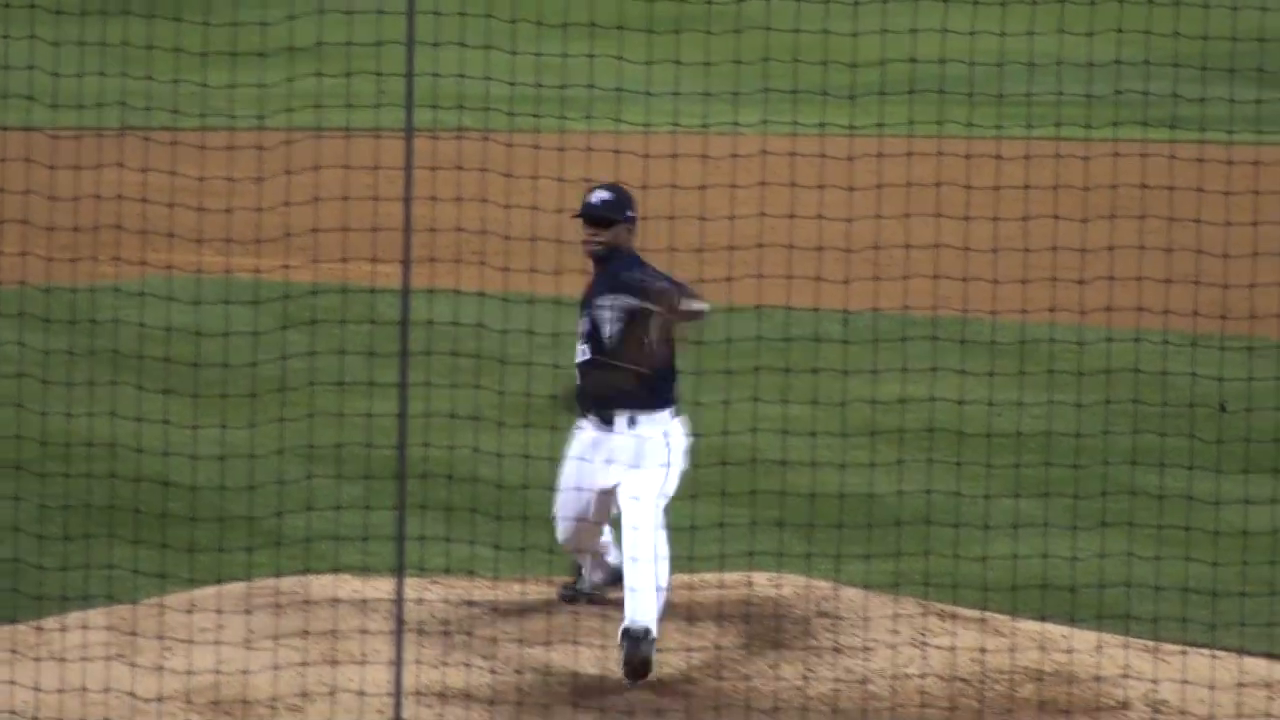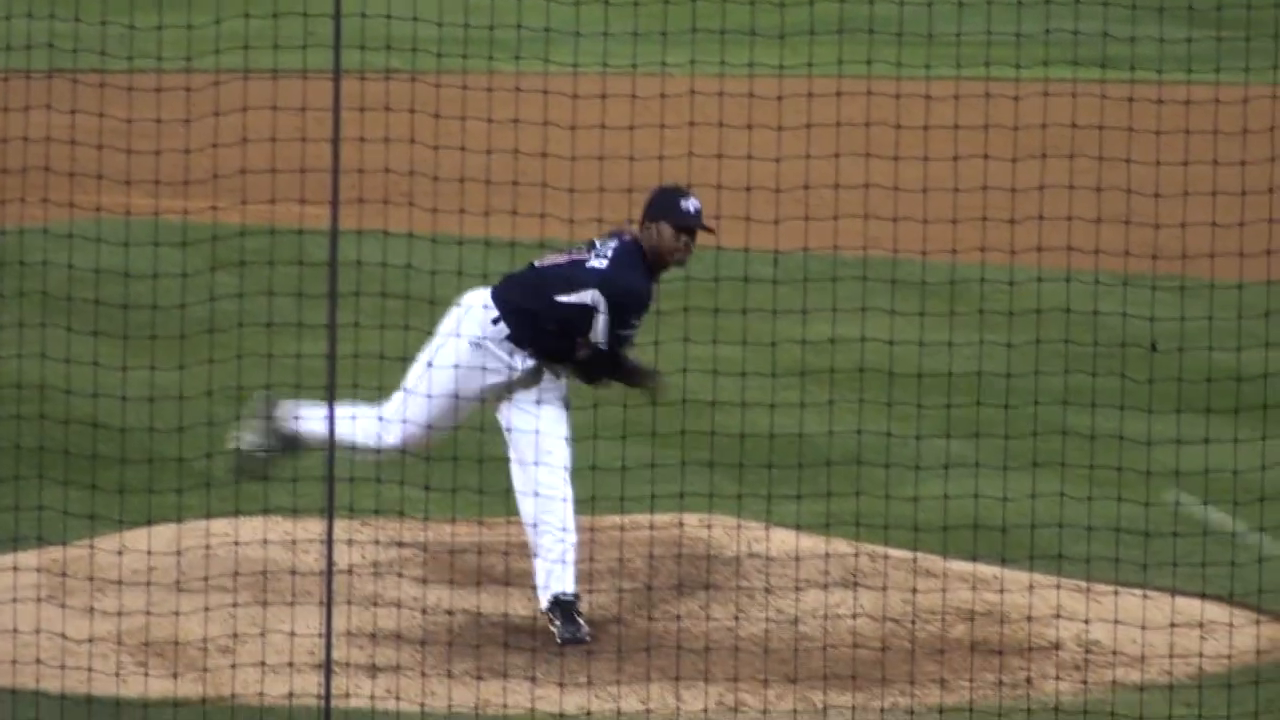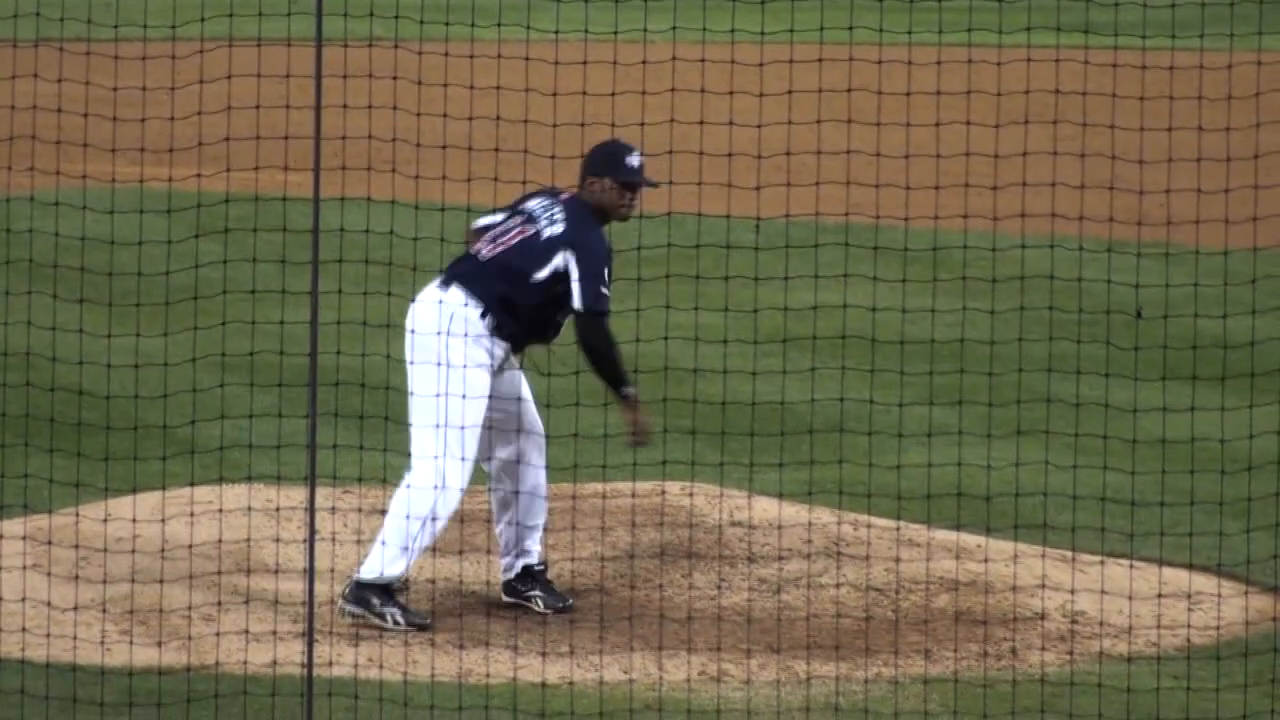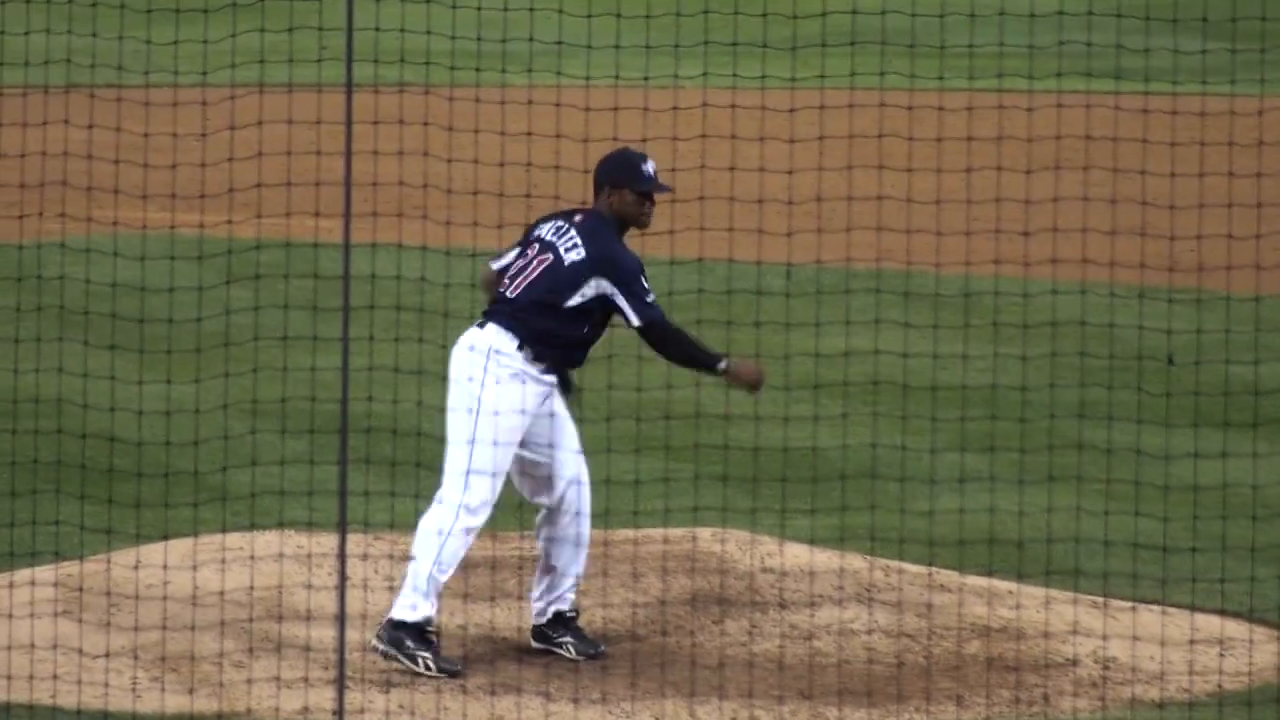
dt=0.4s
person 1, frame 1
left shoulder: (630, 278)
right shoulder: (604, 277)
left elbow: (677, 303)
left wrist: (639, 360)
left hip: (650, 432)
right hip: (596, 432)
left knee: (642, 517)
right knee: (573, 529)
right ankle: (601, 572)
person 1, frame 2
left shoulder: (628, 251)
right shoulder: (629, 284)
right elbow: (602, 361)
right wrist: (645, 379)
left hip: (537, 363)
right hip: (485, 332)
left knee: (549, 482)
right knee: (393, 427)
left ankle: (561, 599)
right ankle: (285, 421)
person 1, frame 3
left shoulder: (542, 204)
right shoulder: (587, 243)
left elbow: (477, 233)
right elbow: (592, 333)
right wrist: (628, 398)
left hip: (488, 342)
right hip: (457, 333)
left knee: (522, 450)
right knee: (444, 468)
left ankle: (522, 572)
person 1, frame 4
left shoulder: (556, 224)
right shoulder: (612, 258)
left elbow: (492, 277)
right elbow: (660, 335)
right wrist: (727, 367)
left hip: (533, 374)
right hip: (497, 364)
left knee: (569, 492)
right knee: (468, 495)
left ankle: (554, 618)
right ankle: (406, 626)
